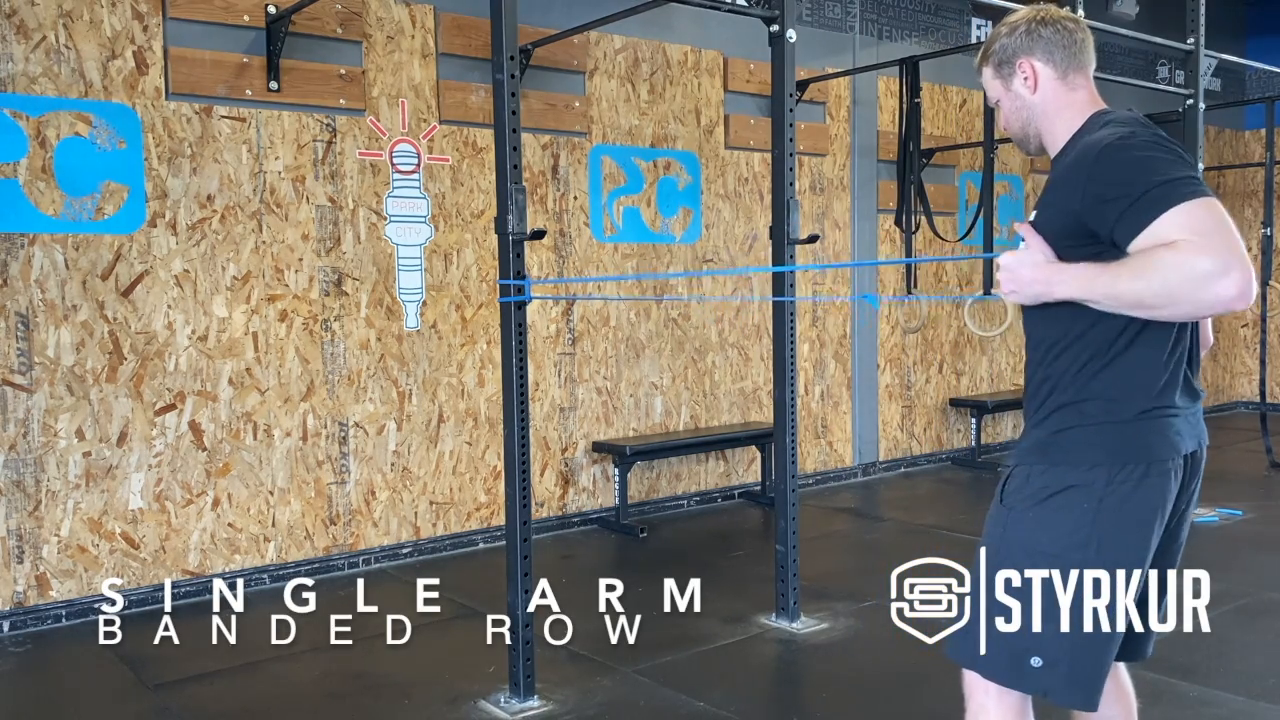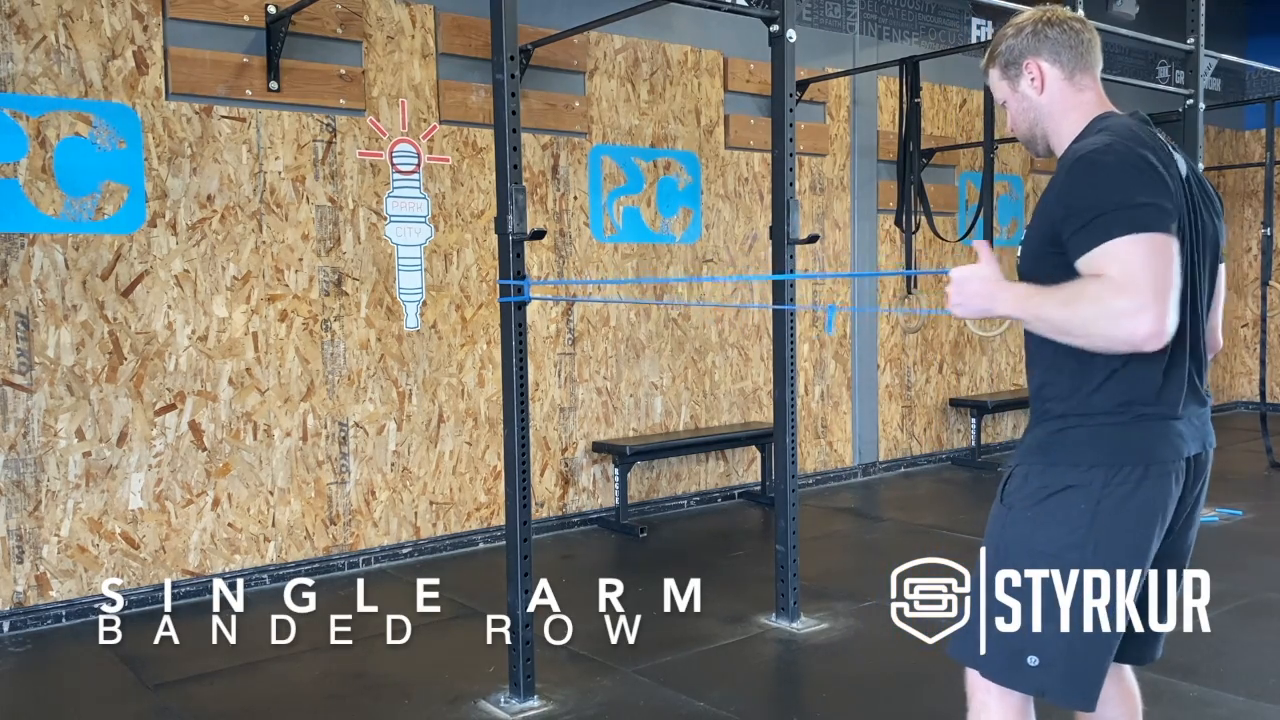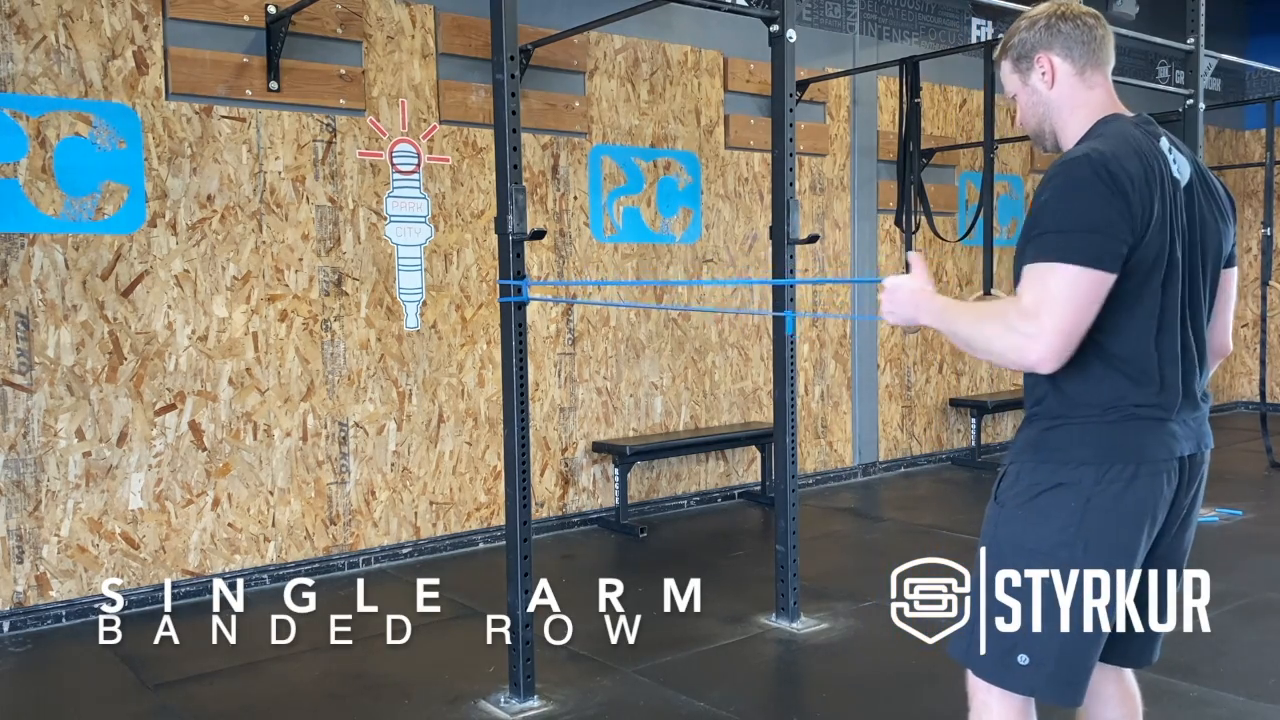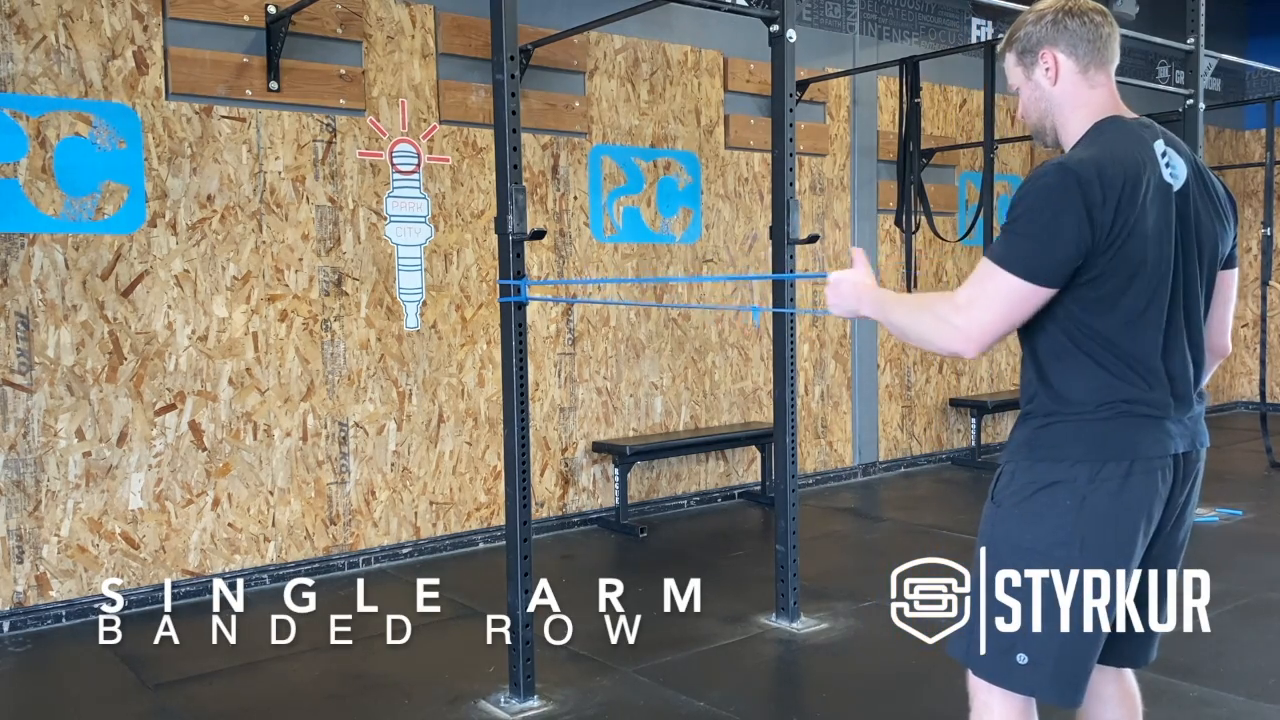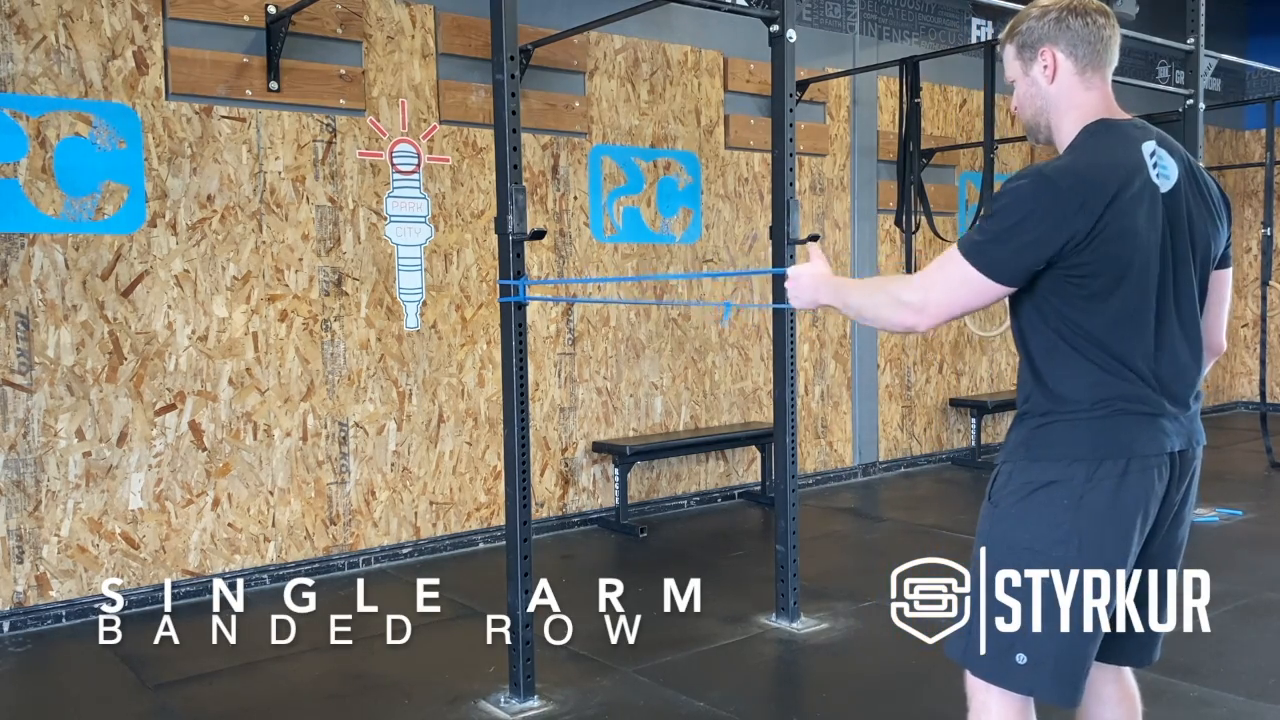
dt=0.2s
person 1, frame 1
left shoulder: (1115, 154)
right shoulder: (1118, 157)
left elbow: (1223, 278)
right elbow: (1187, 327)
left wrist: (1059, 277)
left hip: (1090, 460)
right hip: (1159, 447)
right knee: (1094, 656)
person 1, frame 2
left shoulder: (1103, 165)
right shoulder: (1163, 162)
left elbow: (1143, 316)
right elbow: (1205, 334)
left wrist: (1000, 295)
left hip: (1093, 464)
right hip: (1174, 451)
right knee: (1100, 658)
person 1, frame 3
left shoulder: (1089, 175)
right shoulder: (1193, 174)
left elbow: (1036, 340)
right elbow: (1217, 341)
left wrist: (926, 305)
left hip: (1084, 466)
right hip: (1176, 455)
right knee: (1105, 660)
person 1, frame 4
left shoulder: (1074, 182)
right shoulder: (1197, 177)
left elbow: (961, 328)
right elbow: (1216, 342)
left wrist: (867, 297)
left hip: (1079, 466)
right hip: (1173, 455)
right knee: (1104, 660)
person 1, frame 5
left shoulder: (1060, 187)
right shoulder: (1194, 178)
left elbow: (918, 305)
right elbow: (1211, 341)
left wrist: (825, 287)
left hip: (1076, 464)
right hip: (1171, 454)
right knee: (1104, 659)
